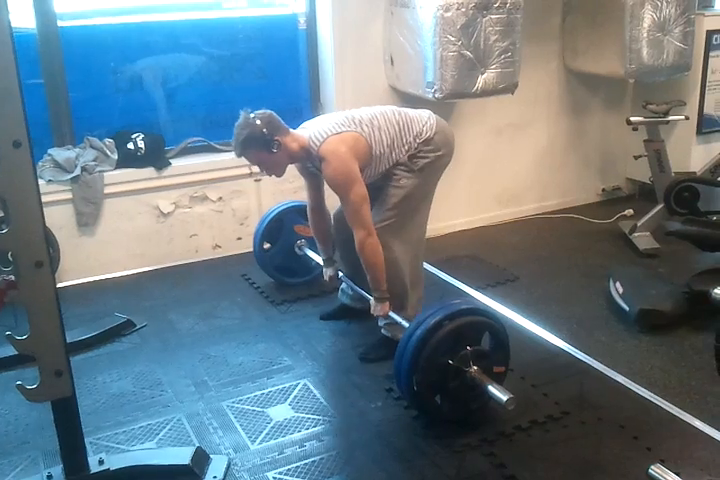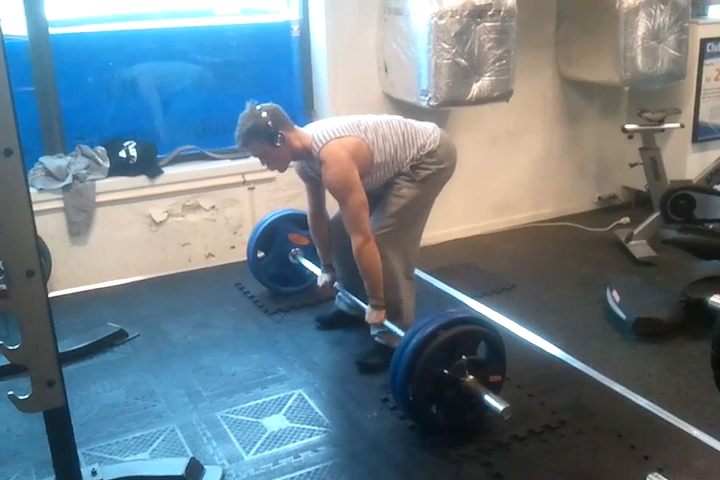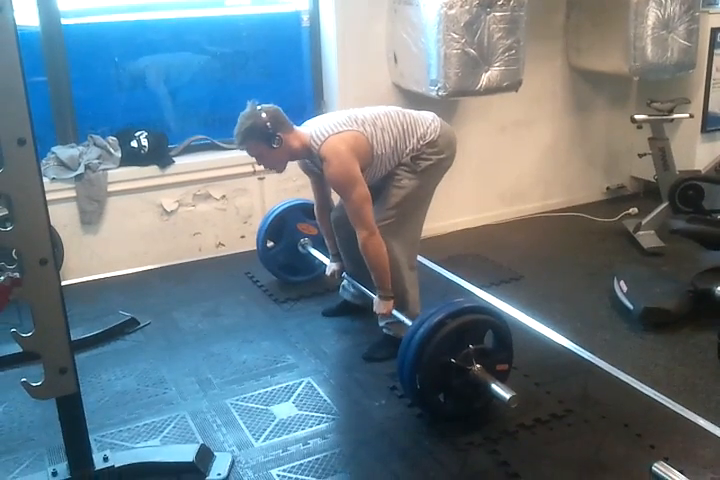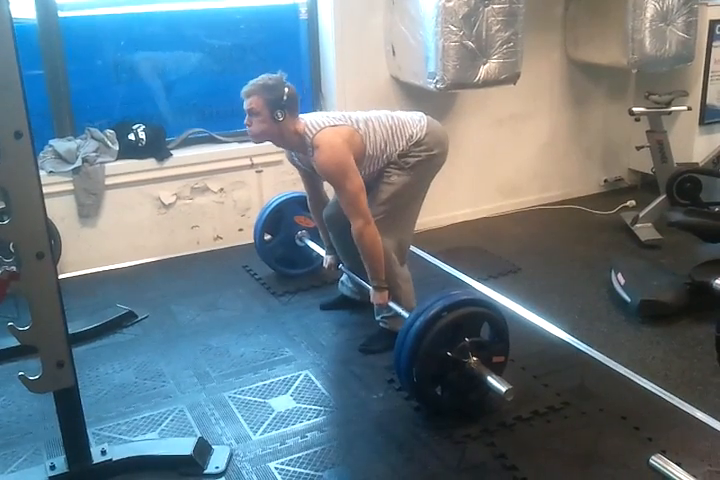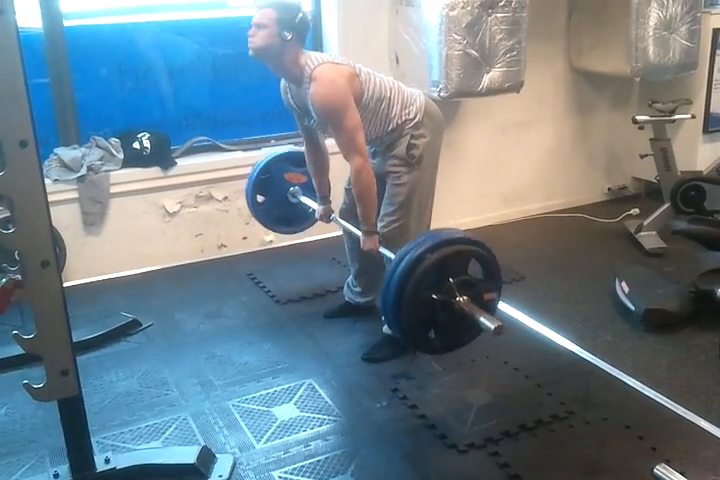
dt=1s
person 1, frame 1
left shoulder: (334, 157)
right shoulder: (303, 145)
left elbow: (365, 233)
right elbow: (317, 209)
left wrist: (380, 296)
right wrist: (328, 260)
left hip: (428, 143)
right hip: (397, 146)
left knee: (389, 232)
right knee: (345, 221)
left ankle: (399, 330)
right ankle: (357, 300)
person 1, frame 2
left shoulder: (334, 160)
right shoulder: (305, 153)
left elbow: (362, 240)
right elbow: (316, 214)
left wrist: (377, 304)
right wrist: (327, 267)
left hip: (430, 155)
right hip: (398, 158)
left knee: (386, 241)
right knee: (341, 229)
left ankle: (392, 339)
right ankle: (352, 306)
person 1, frame 3
left shoulder: (335, 156)
right shoulder: (305, 142)
left elbow: (368, 233)
right elbow: (323, 207)
left wrist: (384, 294)
right wrist: (335, 257)
left hip: (429, 145)
right hip: (401, 147)
left knee: (389, 232)
right knee: (344, 220)
left ankle: (400, 330)
right ankle: (359, 295)
person 1, frame 4
left shoulder: (328, 149)
right shoulder: (295, 143)
left elbow: (363, 224)
right elbow: (316, 200)
left wrist: (380, 286)
right wrist: (330, 250)
left hip: (422, 144)
right hip: (395, 141)
left knee: (379, 231)
right knee: (336, 218)
left ankle: (398, 323)
right ankle: (356, 290)
person 1, frame 5
left shoulder: (325, 84)
right shoulder: (289, 87)
left elbow: (358, 161)
right elbow: (314, 146)
left wrist: (371, 233)
right wrist: (323, 200)
left hip: (415, 128)
right hip: (382, 136)
left knee: (397, 232)
right knee: (352, 216)
right ankle: (361, 297)
